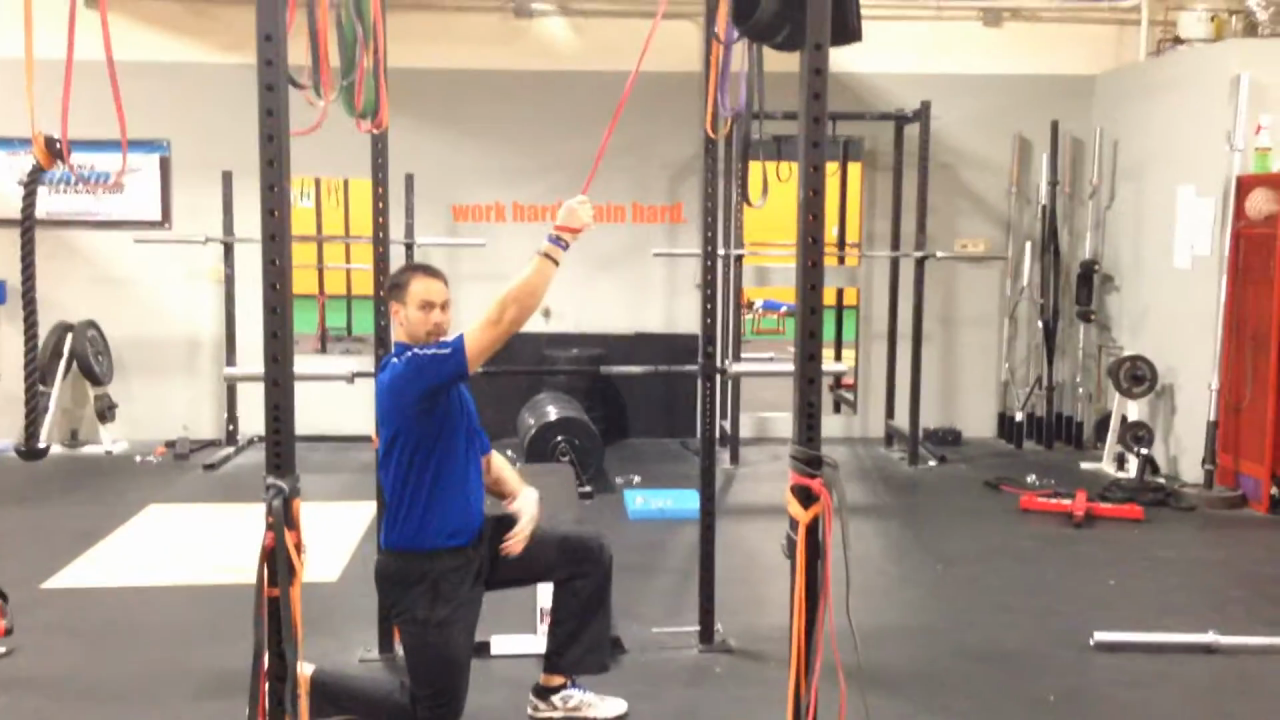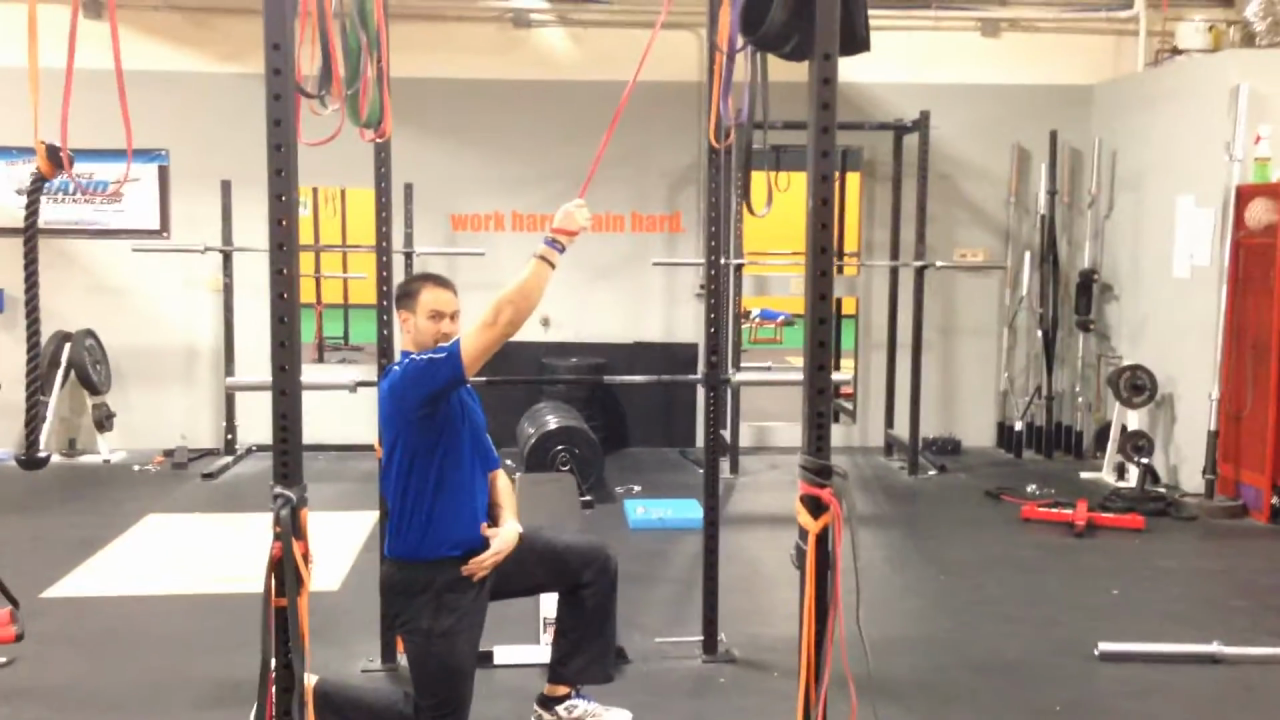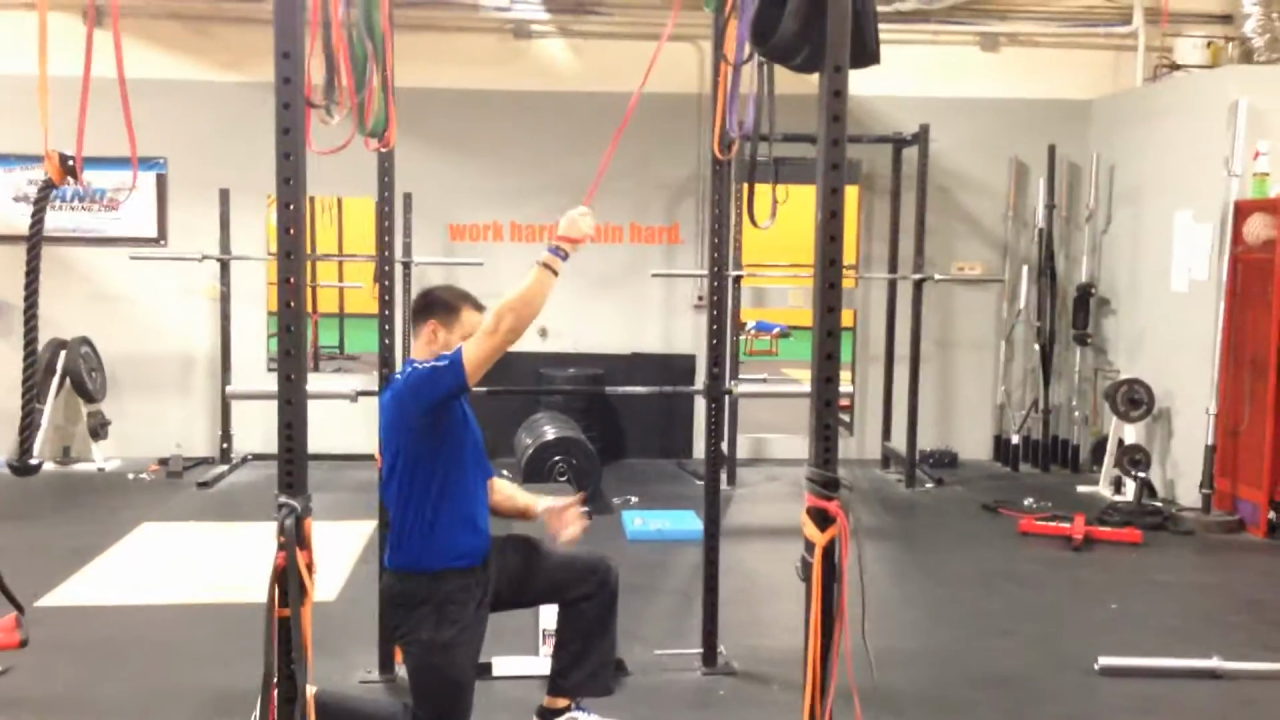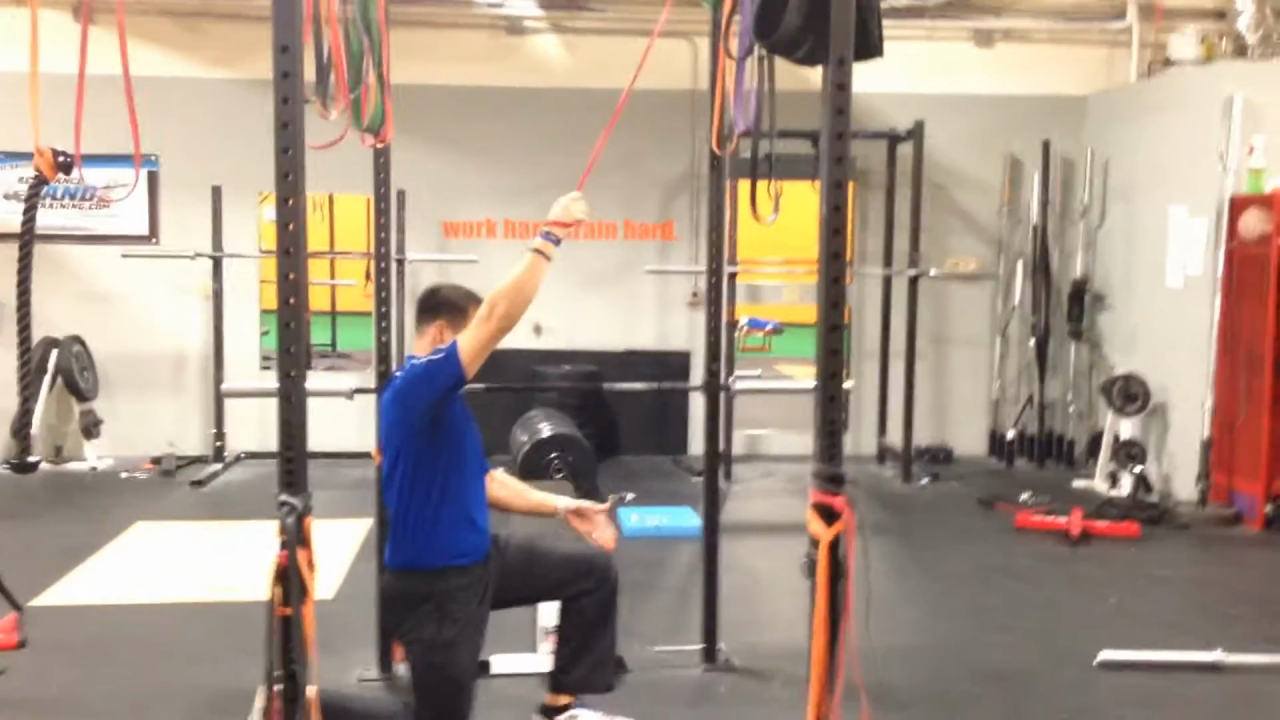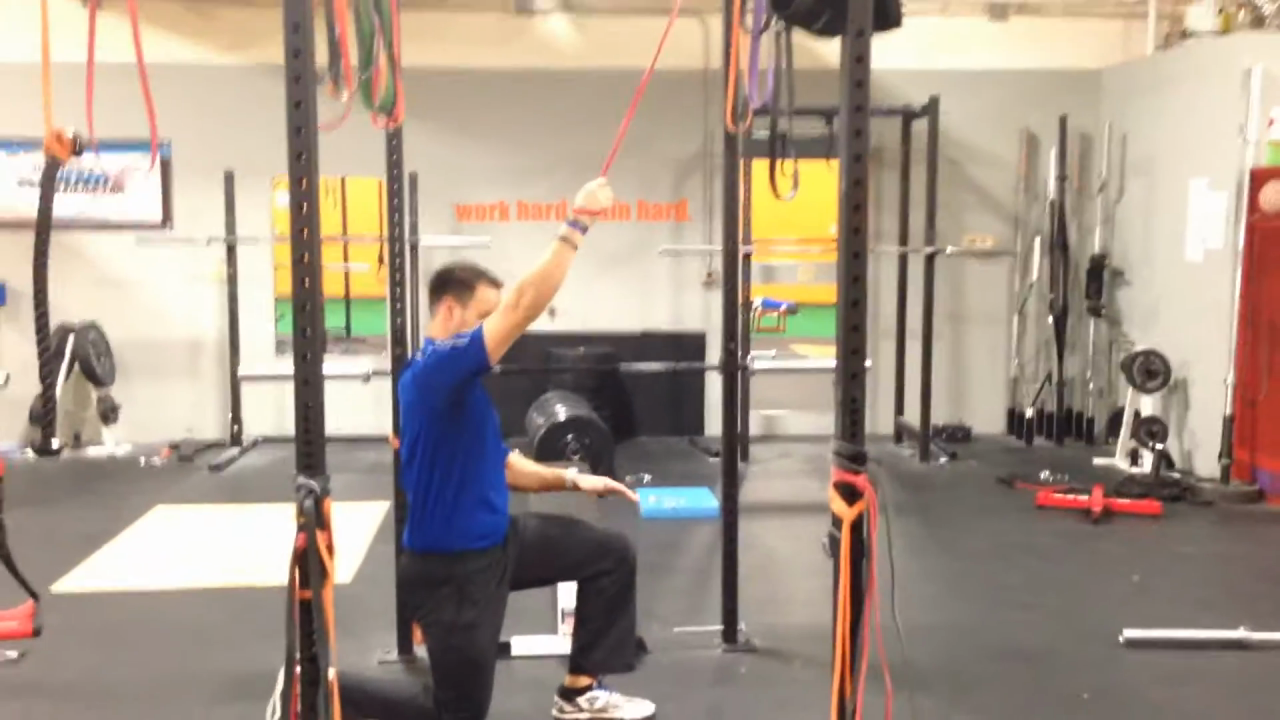
dt=0.3s
person 1, frame 1
left shoulder: (444, 381)
right shoulder: (407, 375)
left elbow: (483, 455)
right elbow: (504, 320)
left wrist: (523, 495)
right wrist: (560, 239)
left hip: (473, 540)
right hip: (424, 565)
left knee: (586, 555)
person 1, frame 2
left shoulder: (458, 393)
right shoulder: (408, 383)
left elbow: (491, 470)
right elbow: (500, 324)
left wrist: (508, 525)
right wrist: (556, 242)
left hip: (476, 551)
right hip: (429, 574)
left knee: (593, 564)
person 1, frame 3
left shoulder: (447, 402)
right shoulder: (413, 392)
left elbow: (481, 485)
right elbow: (503, 331)
left wrist: (541, 507)
right wrist: (560, 248)
left hip: (477, 561)
right hip: (430, 586)
left knee: (593, 577)
person 1, frame 4
left shoulder: (441, 397)
right shoulder: (413, 389)
left elbow: (483, 482)
right elbow: (497, 319)
left wrist: (563, 507)
right wrist: (550, 236)
left hip: (477, 560)
right hip: (431, 584)
left knee: (593, 572)
person 1, frame 5
left shoulder: (461, 379)
right shoulder: (435, 371)
left elbow: (499, 464)
right elbow: (524, 305)
left wrist: (574, 479)
right wrist: (578, 222)
left hip: (494, 542)
right hip: (450, 567)
left knee: (611, 551)
